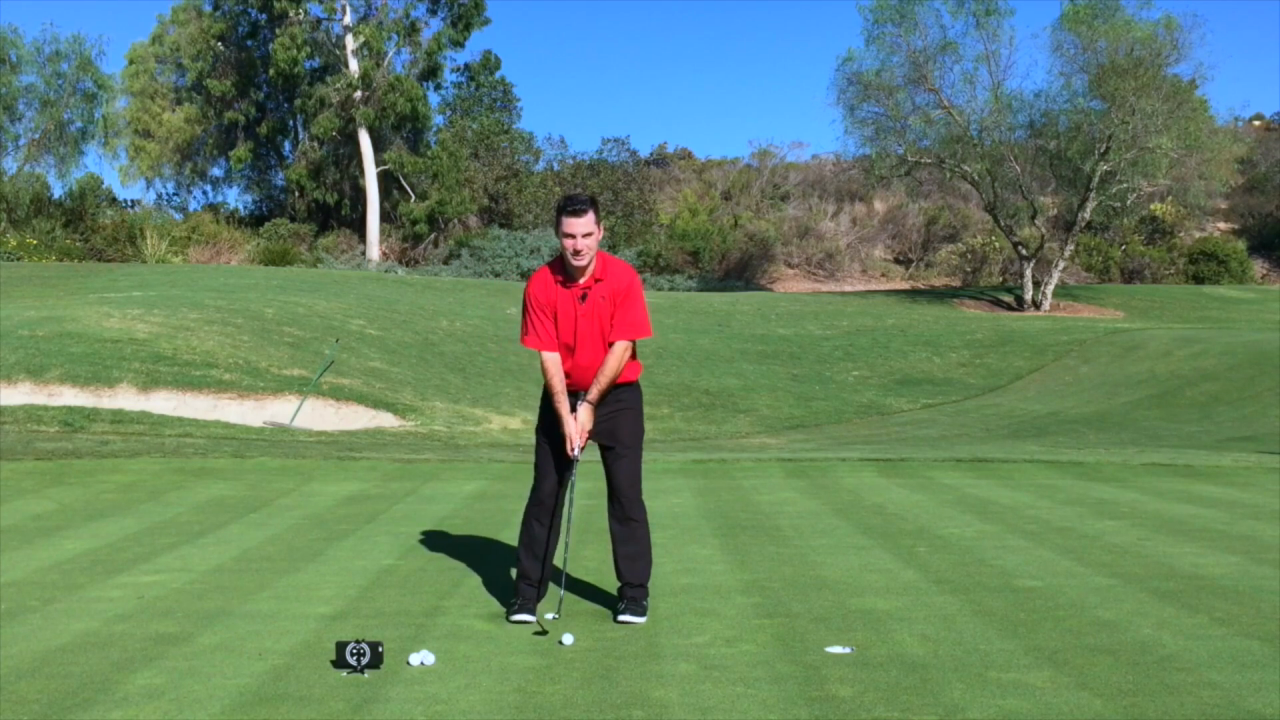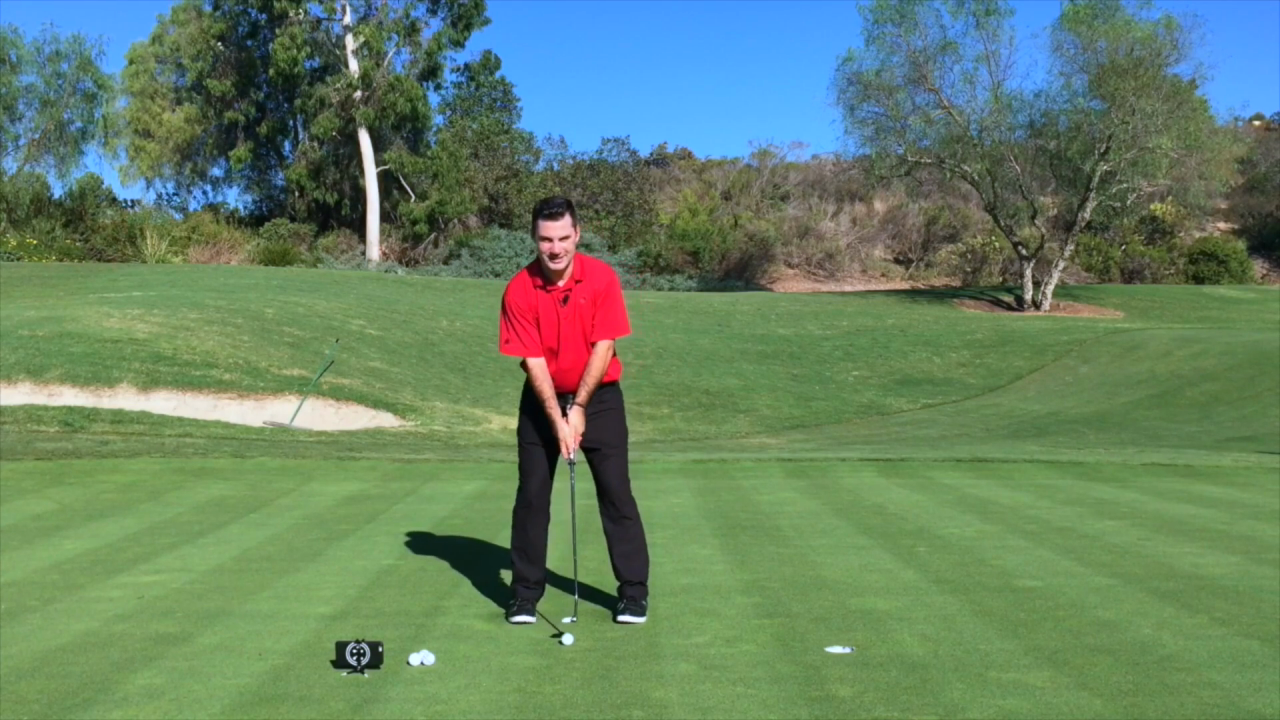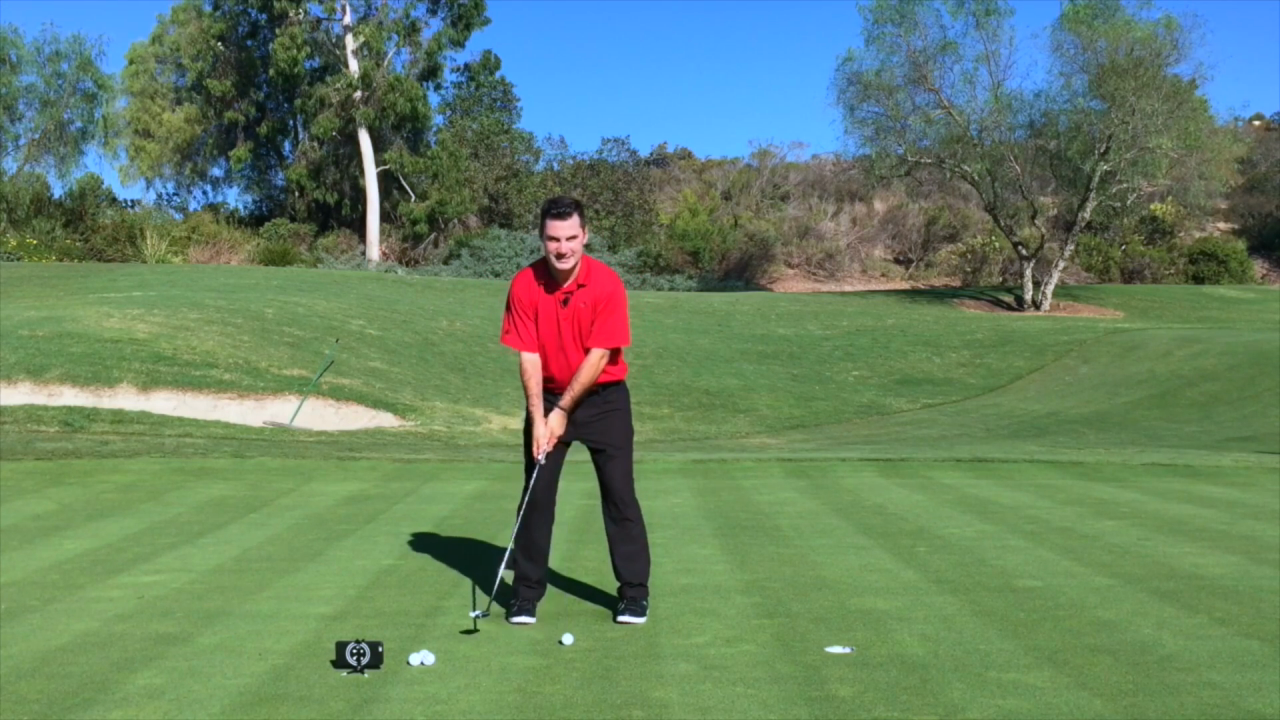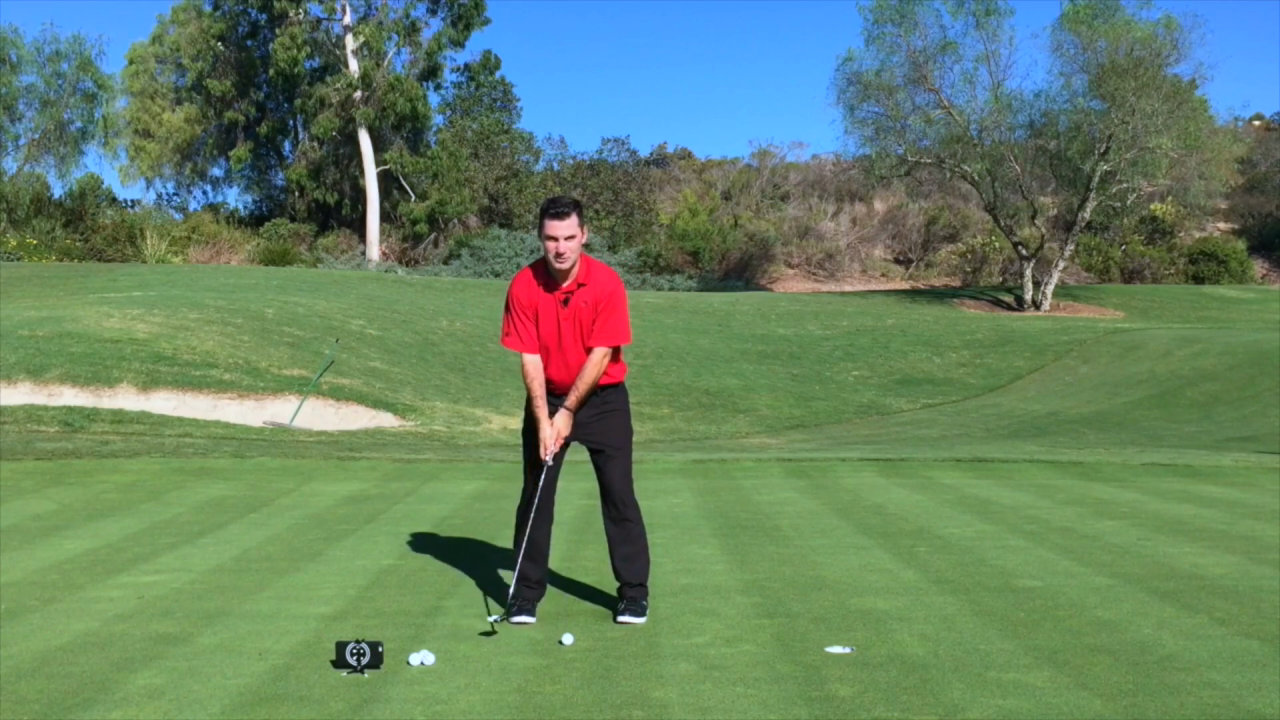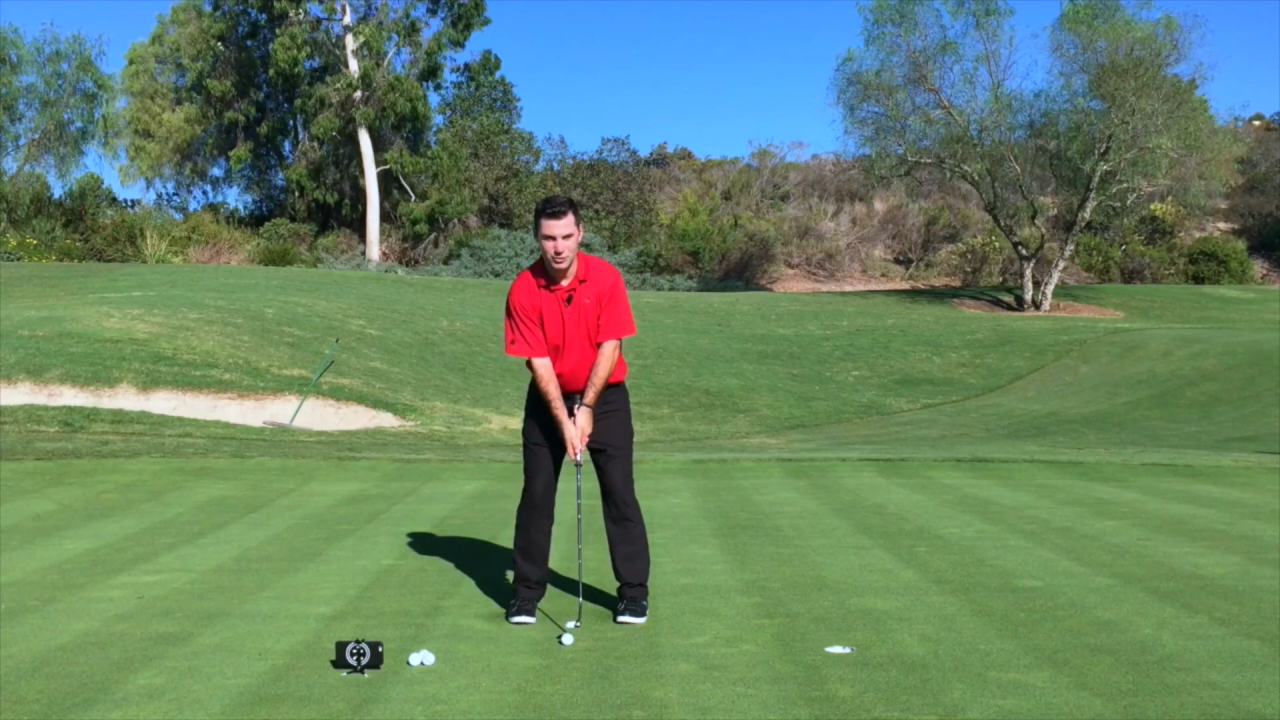
dt=0.4s
person 1, frame 1
left shoulder: (624, 278)
right shoulder: (539, 285)
left elbow: (623, 348)
right elbow: (548, 355)
left wrist: (589, 403)
right wrist: (566, 415)
left hip: (617, 396)
right hip: (561, 396)
left knee: (626, 494)
right knee: (545, 493)
left ankle: (634, 591)
right ankle: (528, 589)
person 1, frame 2
left shoulder: (603, 278)
right shoulder: (518, 291)
left elbow: (604, 347)
right elbow: (533, 361)
left wrist: (578, 407)
right wrist: (557, 419)
left hip: (599, 397)
right hip: (542, 400)
left knee: (616, 492)
right knee: (532, 495)
left ankle: (633, 590)
right ankle: (526, 591)
person 1, frame 3
left shoulder: (608, 284)
right shoulder: (524, 285)
left elbow: (599, 356)
right elbow: (529, 356)
left wrist: (563, 411)
right wrist: (538, 418)
left hip: (604, 398)
right hip: (547, 398)
left knee: (619, 493)
right knee: (536, 494)
left ankle: (634, 592)
right ankle: (526, 591)
person 1, frame 4
left shoulder: (607, 283)
right shoulder: (523, 286)
left elbow: (601, 354)
right elbow: (529, 358)
left wrist: (568, 411)
right wrist: (544, 420)
left hip: (602, 399)
right hip: (546, 398)
left knee: (619, 494)
right knee: (535, 495)
left ankle: (633, 592)
right ankle: (526, 591)
person 1, frame 5
left shoulder: (607, 278)
right shoulder: (523, 290)
left elbow: (609, 347)
right elbow: (539, 361)
left wrist: (586, 408)
right wrist: (564, 420)
left hip: (606, 398)
right hip: (547, 400)
left knee: (619, 493)
right knee: (536, 496)
left ankle: (633, 591)
right ankle: (526, 591)
